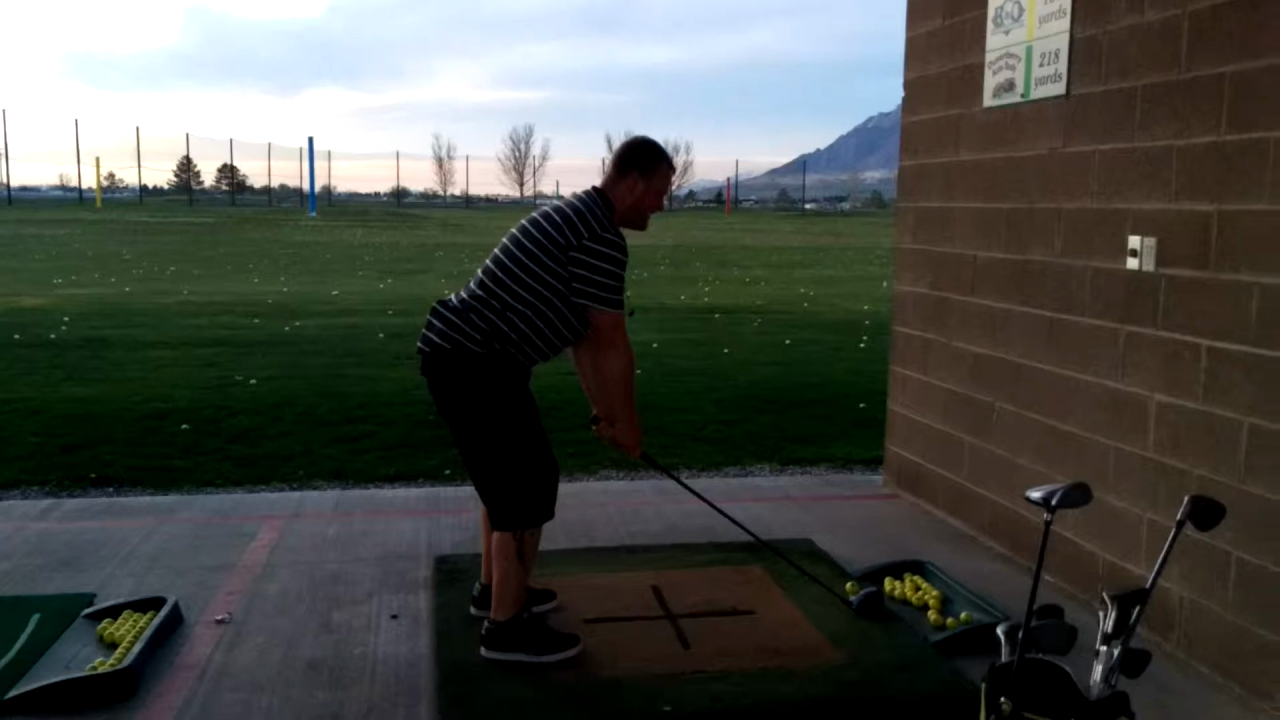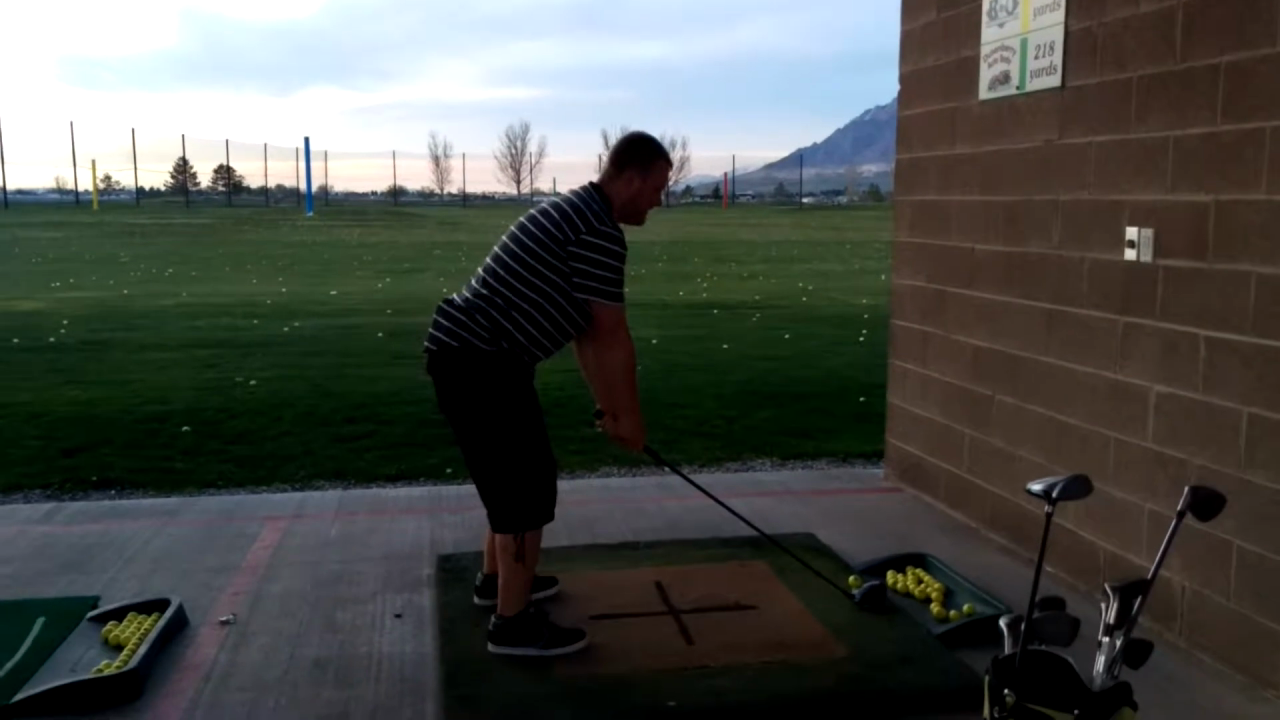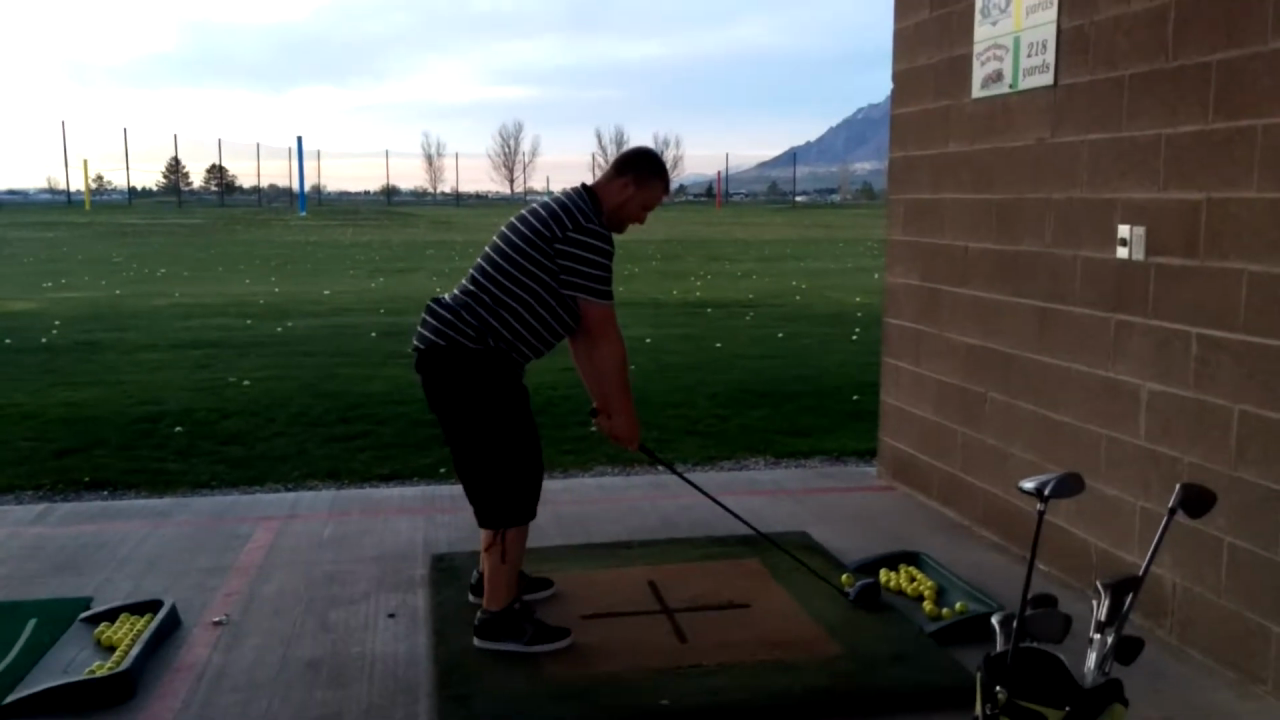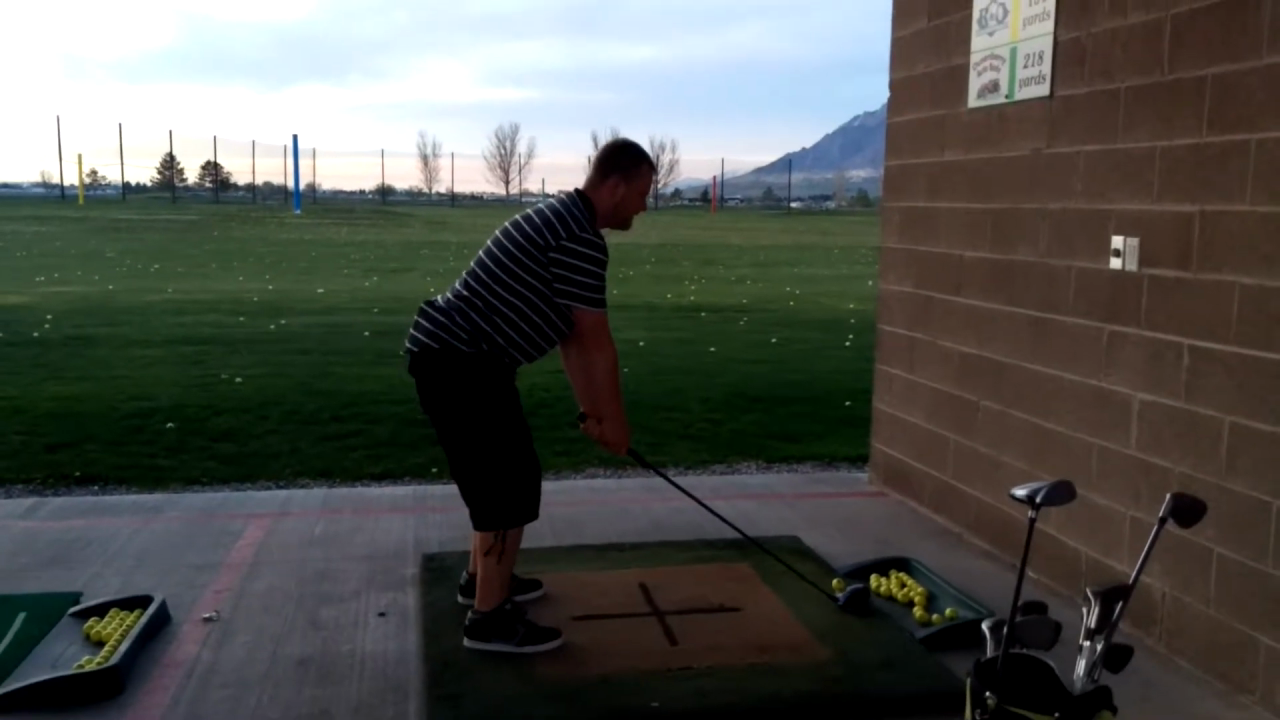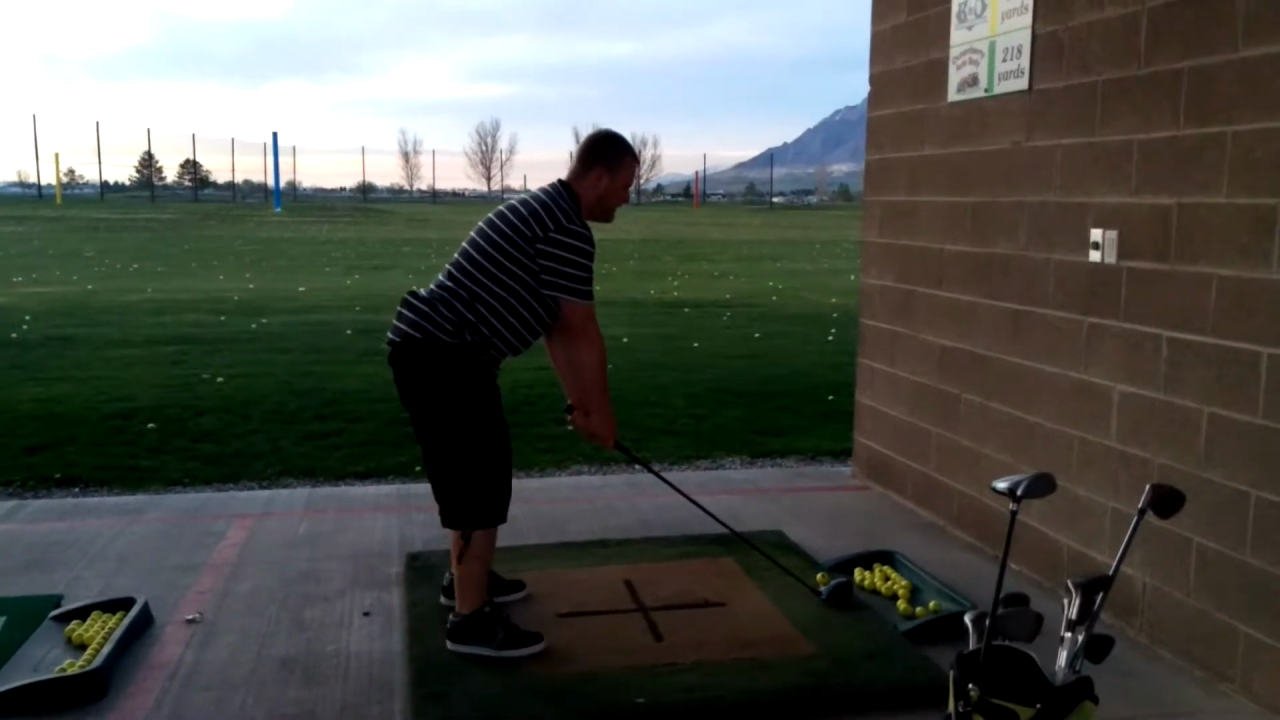
dt=1s
person 1, frame 1
left shoulder: (576, 217)
right shoulder: (601, 238)
left elbow: (584, 334)
right elbow: (611, 344)
left wrist: (602, 410)
right wrist: (626, 421)
left hip: (459, 350)
right hip: (476, 360)
left knee: (507, 474)
right knee: (526, 482)
left ankle: (495, 587)
right ankle: (506, 626)
person 1, frame 2
left shoulder: (575, 214)
right shoulder: (599, 232)
left elbow: (587, 331)
right elbow: (612, 337)
left wrist: (607, 408)
right wrist: (629, 416)
left hip: (465, 349)
right hip: (481, 359)
left knee: (510, 471)
right knee: (526, 482)
left ankle: (496, 577)
right ankle: (512, 623)
person 1, frame 3
left shoulder: (567, 215)
right shoulder: (587, 231)
left elbow: (579, 330)
right elbow: (603, 335)
left wrist: (602, 406)
right wrist: (623, 414)
left hip: (456, 350)
right hip: (468, 359)
left knee: (508, 471)
right knee: (512, 479)
left ankle: (493, 576)
right ankle: (498, 617)
person 1, frame 4
left shoulder: (561, 220)
right shoulder: (581, 238)
left elbow: (571, 335)
right elbow: (595, 342)
left wrist: (591, 410)
right wrist: (614, 420)
left hip: (449, 352)
right hip: (461, 360)
left knee: (497, 472)
right knee: (510, 481)
left ankle: (482, 575)
right ankle: (489, 616)
person 1, frame 5
left shoulder: (543, 211)
right shoulder: (568, 230)
left elbow: (556, 324)
right elbow: (582, 333)
left wrist: (577, 401)
right wrist: (600, 412)
left hip: (426, 343)
right hip: (445, 354)
left knee: (473, 470)
right knee: (480, 480)
left ankle: (465, 577)
right ankle: (471, 619)
